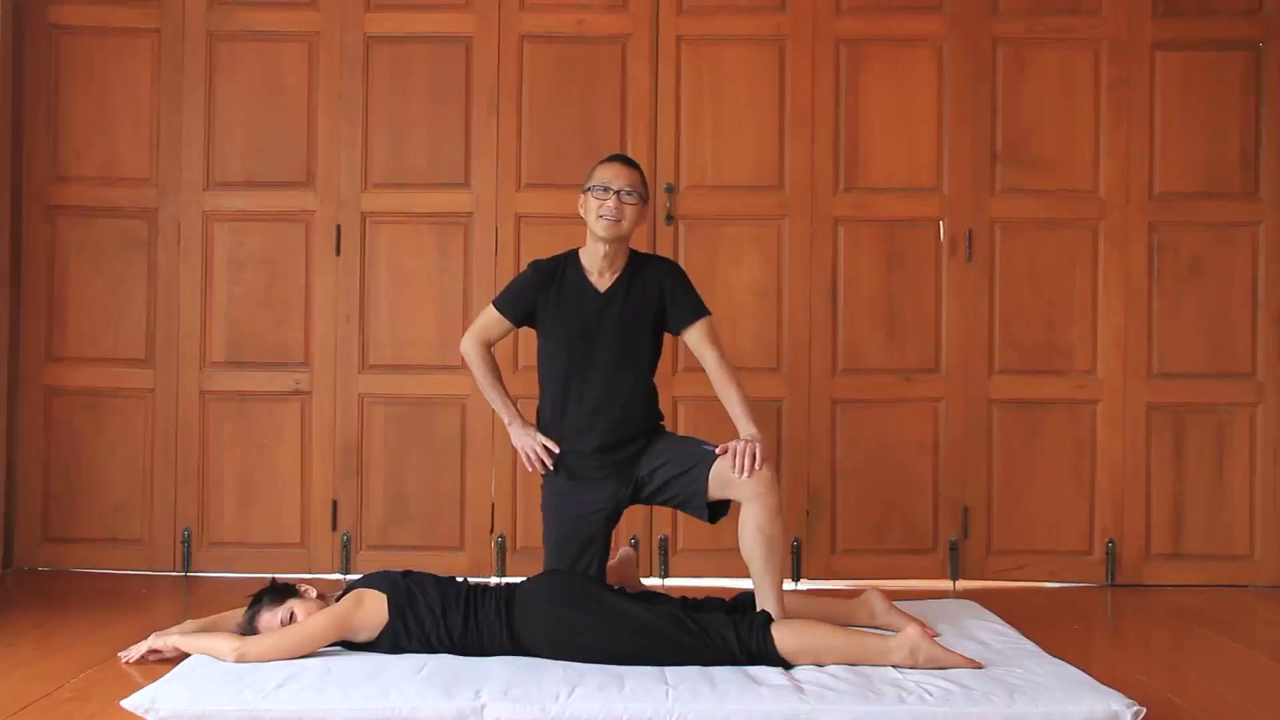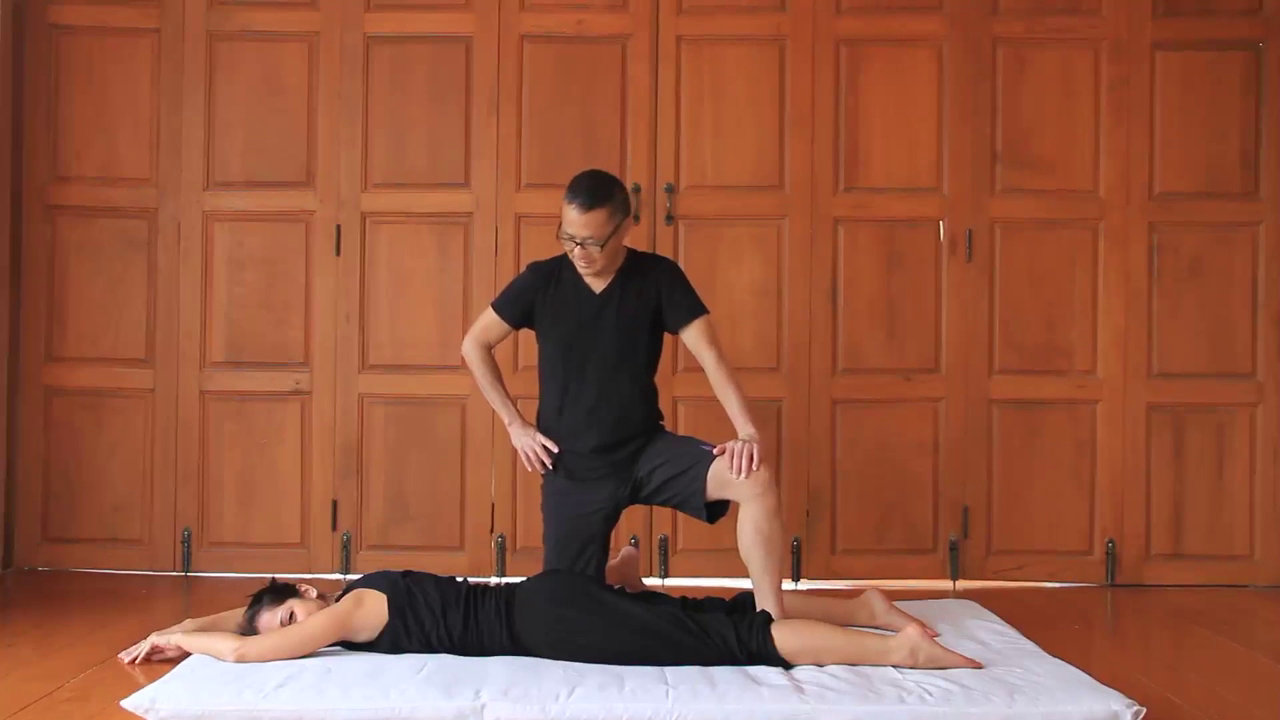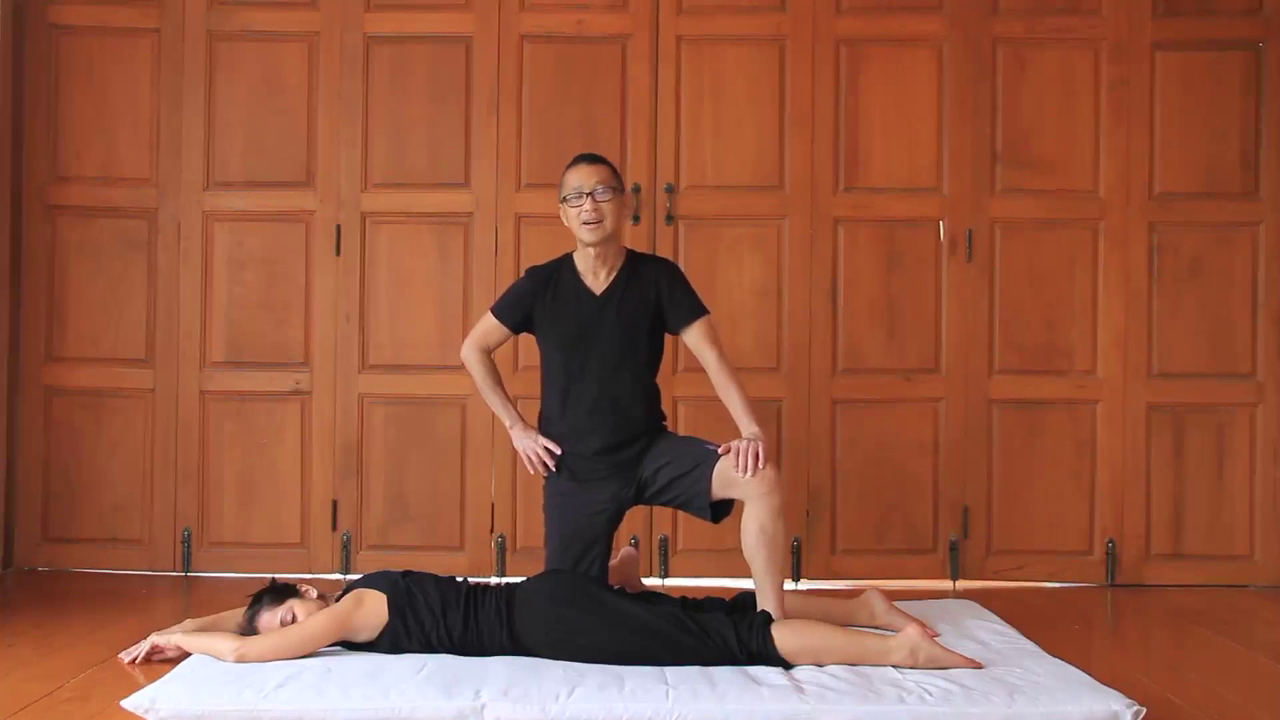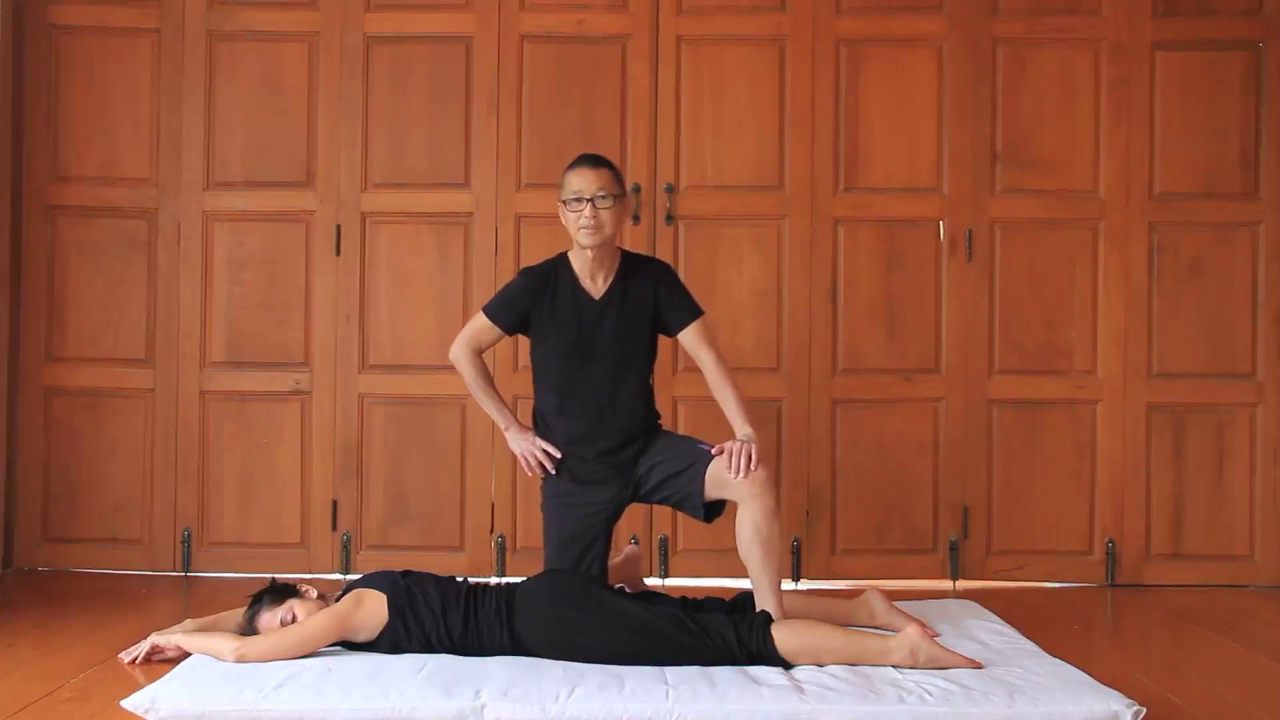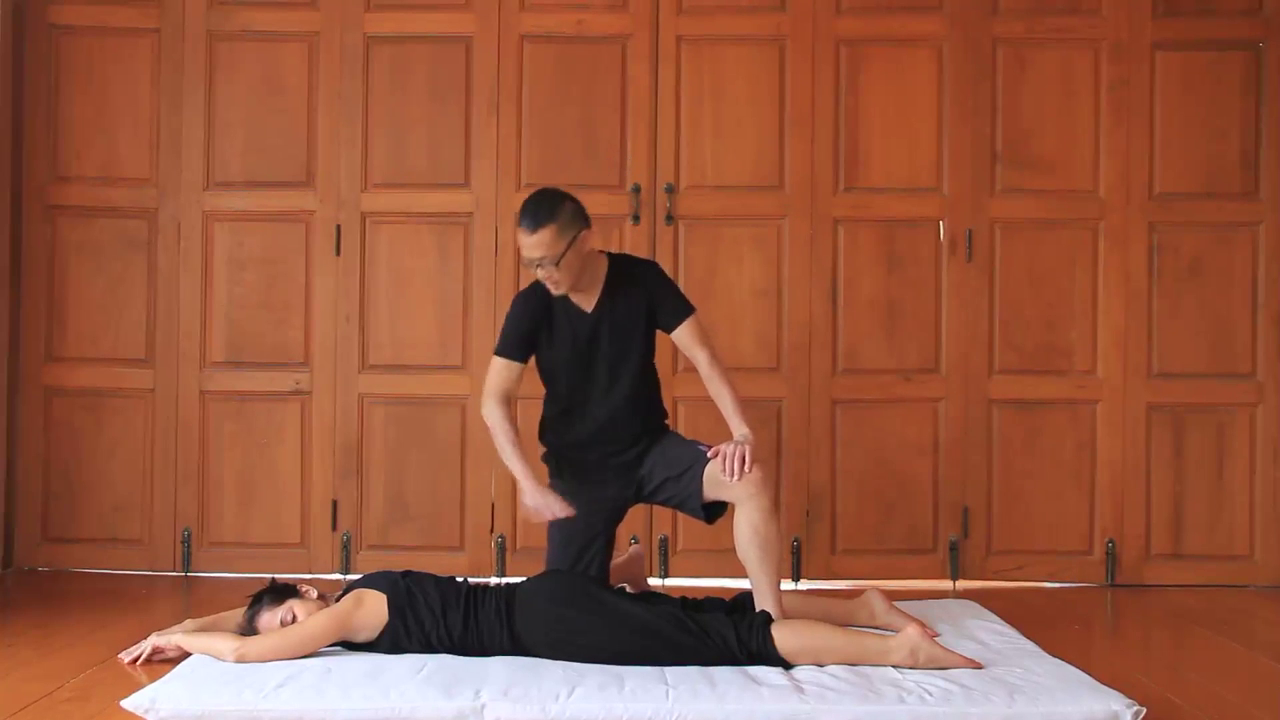
dt=1s
person 1, frame 1
left shoulder: (356, 608)
right shoulder: (349, 597)
left elbow: (249, 650)
right elbow: (251, 612)
left wrist: (179, 638)
right wrist: (179, 627)
left hip: (553, 617)
right hip: (550, 606)
left knee: (724, 640)
right knee: (714, 615)
left ankle: (898, 647)
right ankle: (865, 606)
person 1, frame 2
left shoulder: (357, 609)
right shoulder: (347, 600)
left elbow: (249, 651)
right elbow: (253, 615)
left wrist: (181, 639)
right wrist: (182, 626)
left hip: (552, 620)
right hip: (549, 608)
left knee: (724, 638)
right knee: (714, 619)
left ankle: (897, 647)
right ankle: (864, 607)
person 1, frame 3
left shoulder: (355, 609)
right shoulder: (348, 598)
left elbow: (248, 651)
right elbow: (251, 613)
left wrist: (183, 640)
right wrist: (182, 626)
left hip: (552, 621)
right hip: (549, 608)
left knee: (723, 638)
right knee: (712, 619)
left ankle: (897, 647)
right ankle: (865, 608)
person 1, frame 4
left shoulder: (354, 607)
right shoulder: (348, 596)
left elbow: (250, 650)
right elbow: (253, 611)
left wrist: (185, 640)
right wrist: (180, 625)
left hip: (551, 620)
right hip: (550, 606)
left knee: (723, 639)
right knee: (718, 617)
left ankle: (897, 647)
right ankle: (864, 606)
person 1, frame 5
left shoulder: (355, 609)
right shoulder: (350, 597)
left elbow: (249, 651)
right elbow: (254, 613)
left wrist: (182, 640)
right wrist: (183, 626)
left hip: (551, 621)
right hip: (549, 608)
left knee: (722, 640)
right knee: (716, 616)
left ankle: (897, 647)
right ankle: (865, 607)
person 2, frame 1
left shoulder: (661, 277)
right shoulder: (545, 277)
left elbow: (712, 357)
right elbow: (473, 343)
left wrist: (749, 432)
right wrist: (515, 423)
left hip: (647, 449)
right hip: (572, 465)
left knee: (757, 477)
left ankle: (774, 622)
person 2, frame 2
left shoulder: (659, 276)
right shoulder: (541, 280)
left elbow: (710, 357)
right elbow: (474, 345)
left wrist: (748, 432)
right wrist: (515, 424)
left hip: (645, 449)
right hip: (571, 466)
left knee: (755, 478)
left ankle: (773, 623)
person 2, frame 3
left shoulder: (658, 277)
right shoulder: (541, 284)
left elbow: (711, 357)
right elbow: (473, 350)
left wrist: (751, 432)
right wrist: (517, 427)
left hip: (649, 448)
right hip: (574, 466)
left knee: (760, 477)
left ankle: (773, 623)
right ankle: (619, 574)
person 2, frame 4
left shoulder: (654, 278)
right shoulder: (536, 285)
left elbow: (707, 357)
right elbow: (463, 351)
left wrist: (745, 433)
right wrist: (512, 428)
left hip: (645, 447)
right hip: (571, 466)
left knee: (754, 479)
left ankle: (773, 625)
person 2, frame 5
left shoulder: (641, 279)
right shoulder: (530, 306)
left elbow: (702, 358)
right elbow: (494, 403)
left wrist: (742, 433)
right wrist: (530, 483)
left hip: (649, 446)
right hip: (576, 463)
left knee: (751, 481)
left ankle: (773, 625)
